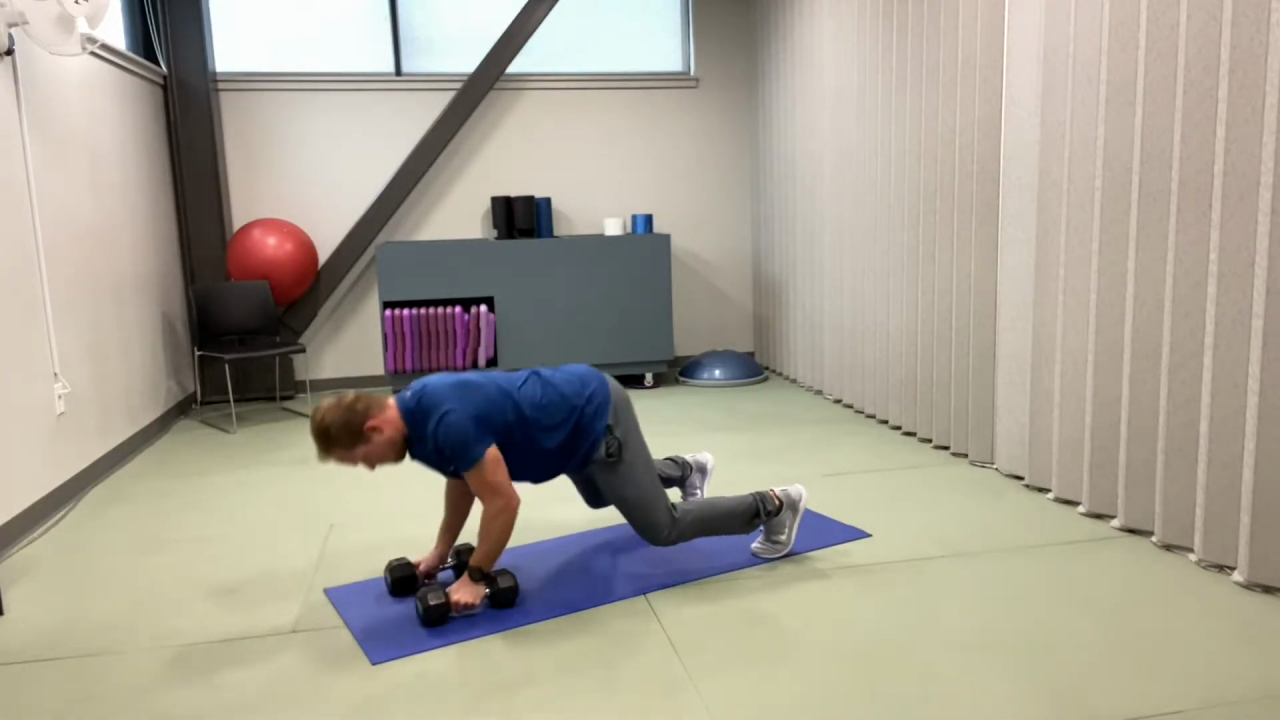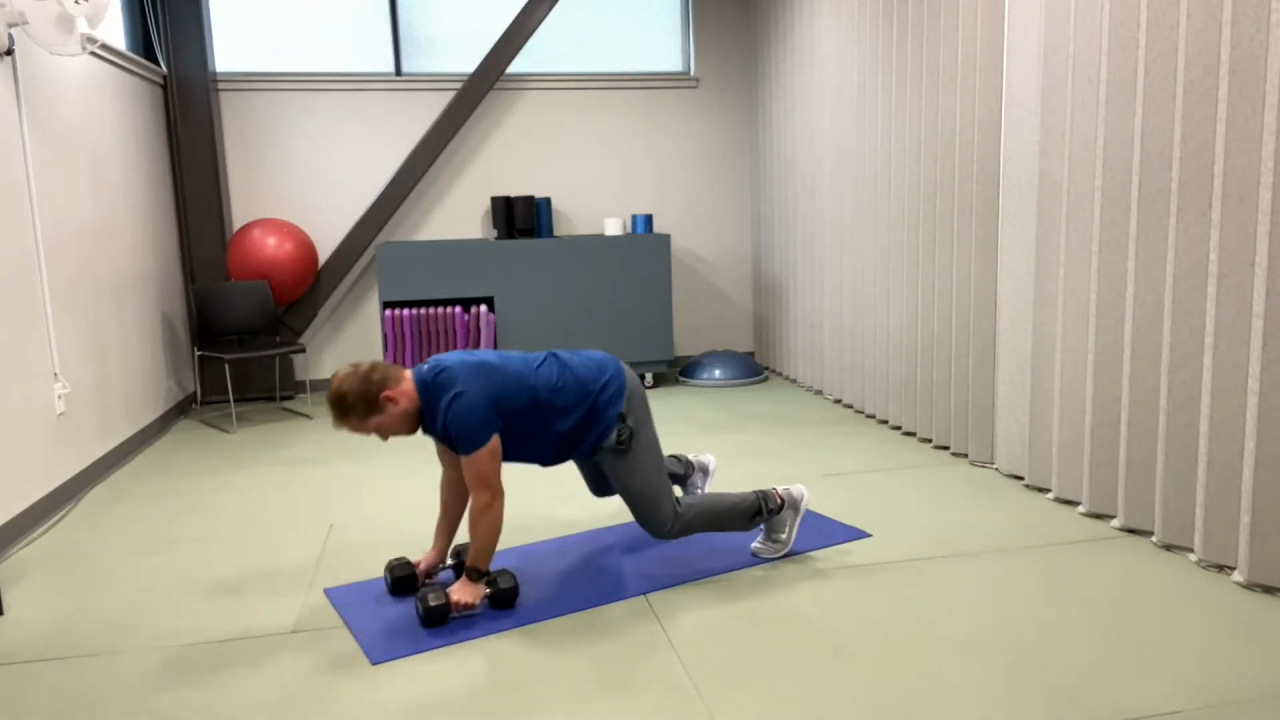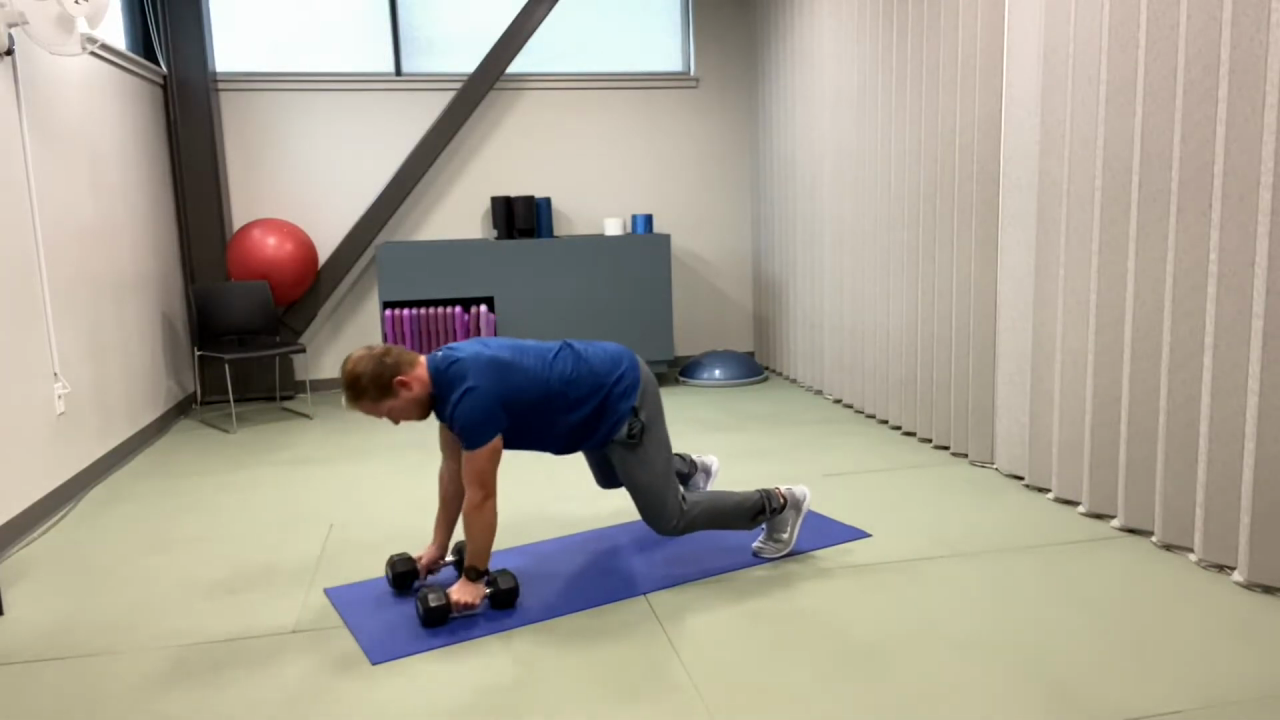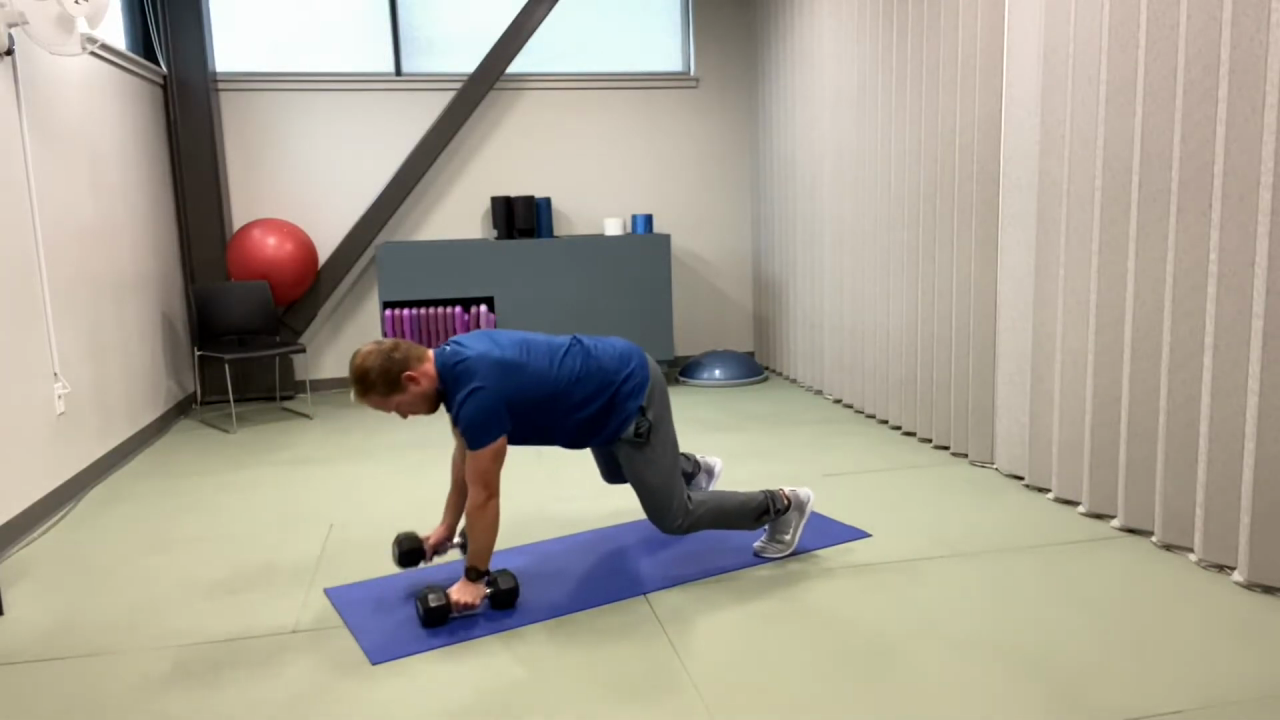
dt=0.1s
person 1, frame 1
left shoulder: (447, 422)
right shoulder: (415, 410)
left elbow: (502, 501)
right elbow: (462, 486)
left wrist: (476, 578)
right wrist: (438, 556)
left hip: (597, 416)
right hip: (577, 408)
left knee: (662, 527)
right knee: (601, 497)
left ankle: (774, 505)
right ankle: (686, 469)
person 1, frame 2
left shoulder: (459, 402)
right shoulder: (428, 387)
left elbow: (489, 498)
right elbow: (456, 476)
left wrist: (474, 578)
right wrist: (437, 553)
left hip: (609, 403)
right hip: (589, 394)
left knee: (666, 520)
right knee: (606, 484)
left ankle: (775, 504)
right ankle: (688, 469)
person 1, frame 3
left shoulder: (471, 392)
right shoulder: (444, 367)
left elbow: (480, 495)
right elbow: (453, 466)
left wrist: (473, 578)
right wrist: (437, 545)
left hip: (623, 398)
right hip: (603, 385)
left knee: (668, 517)
right knee: (612, 478)
left ankle: (779, 504)
right ankle: (692, 468)
person 1, frame 4
left shoulder: (477, 391)
right shoulder: (451, 361)
left elbow: (484, 495)
right elbow: (466, 453)
left wrist: (474, 577)
right wrist: (446, 528)
left hip: (630, 396)
right hip: (612, 379)
left knee: (673, 515)
right knee: (617, 473)
left ankle: (781, 505)
right ankle: (694, 468)
